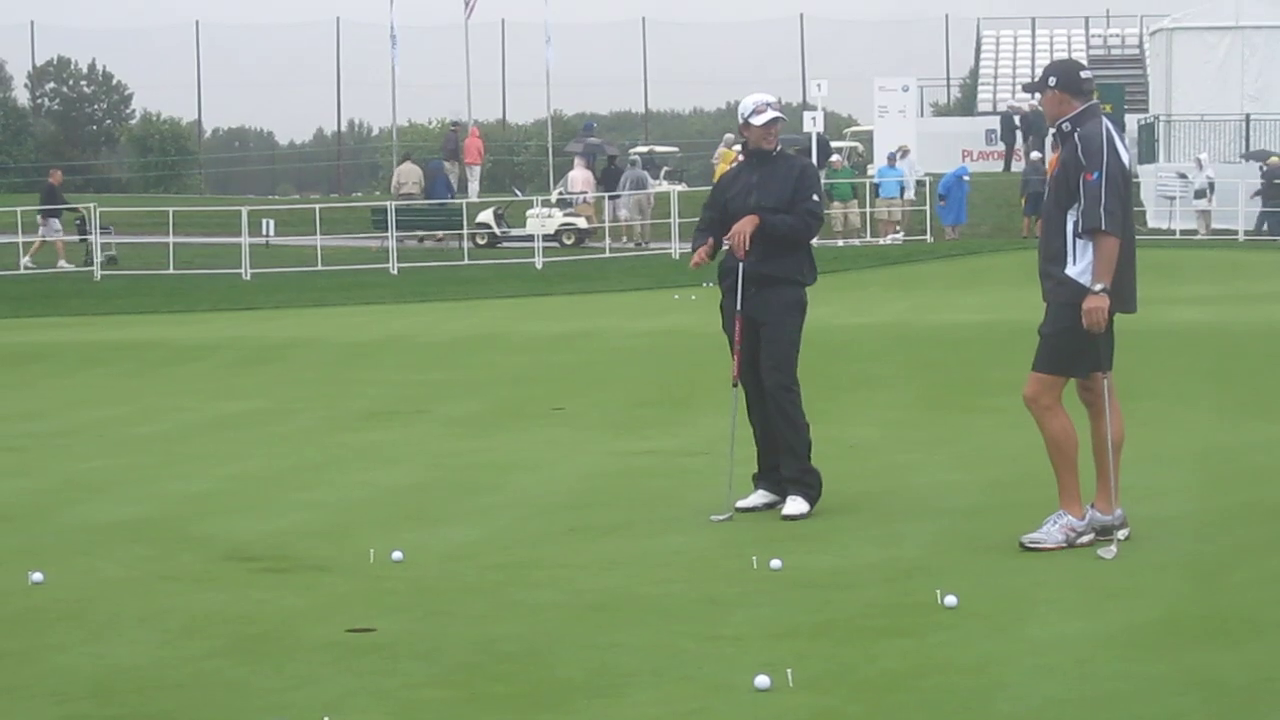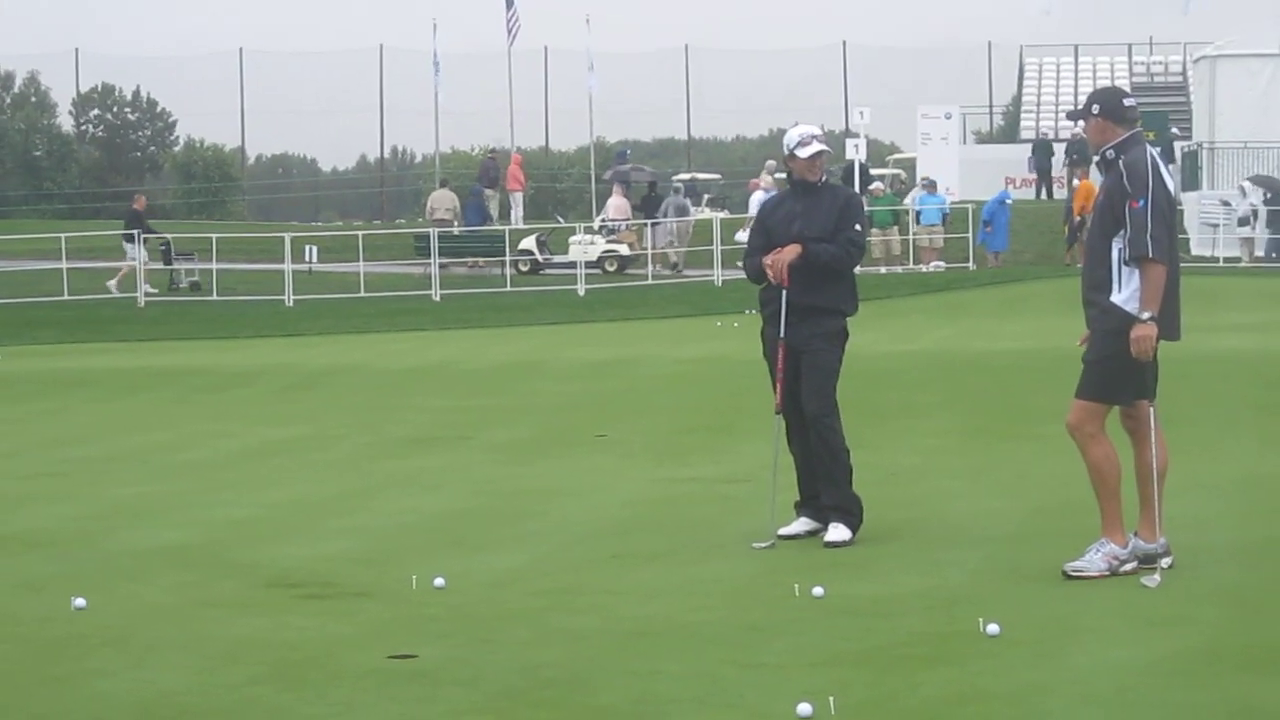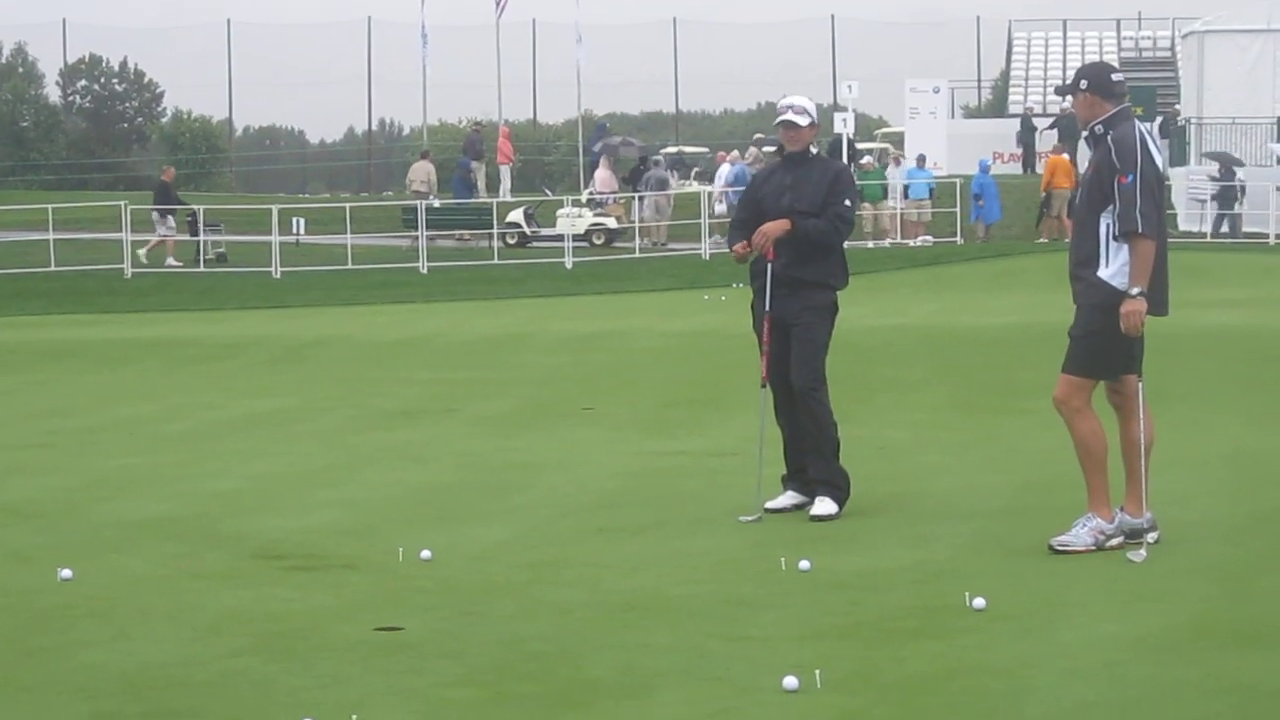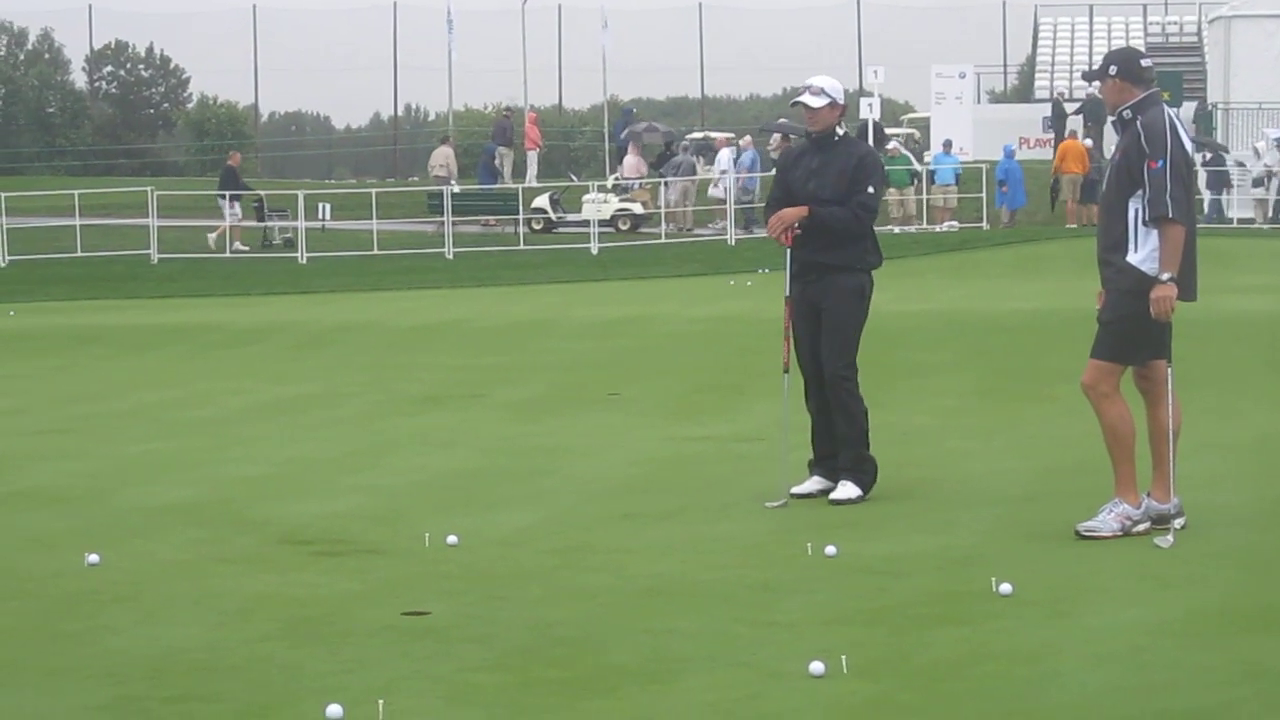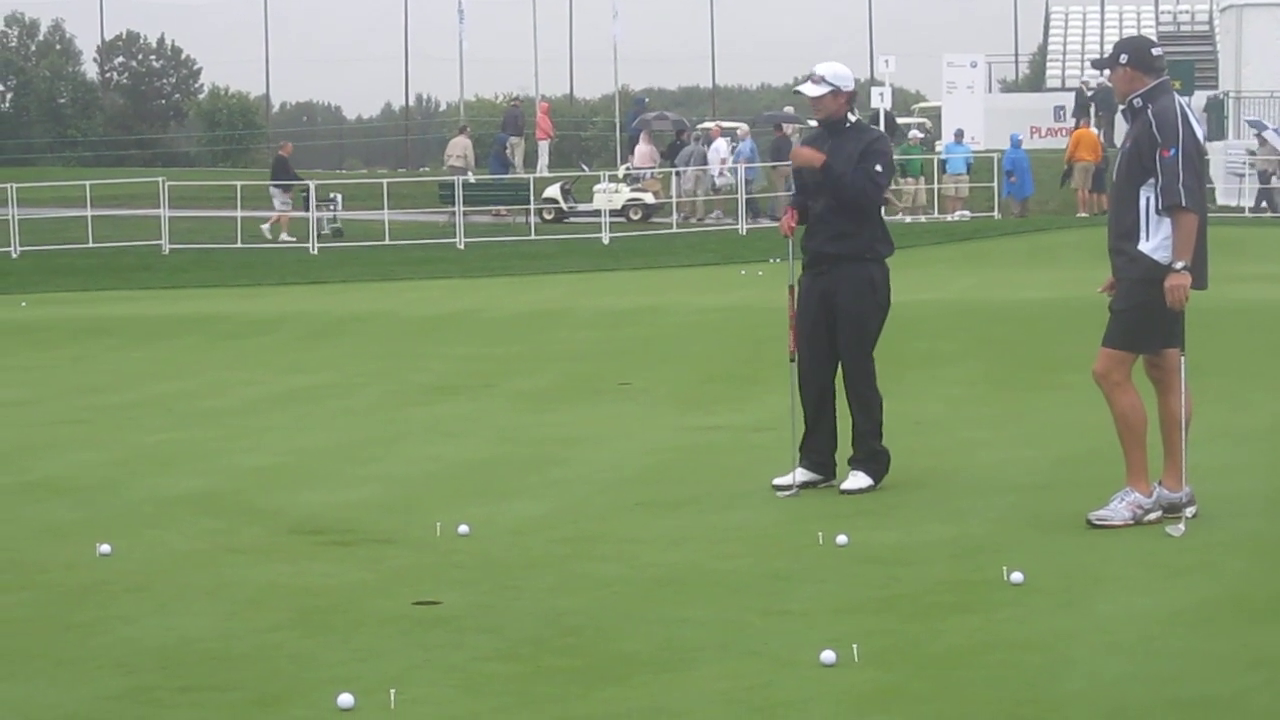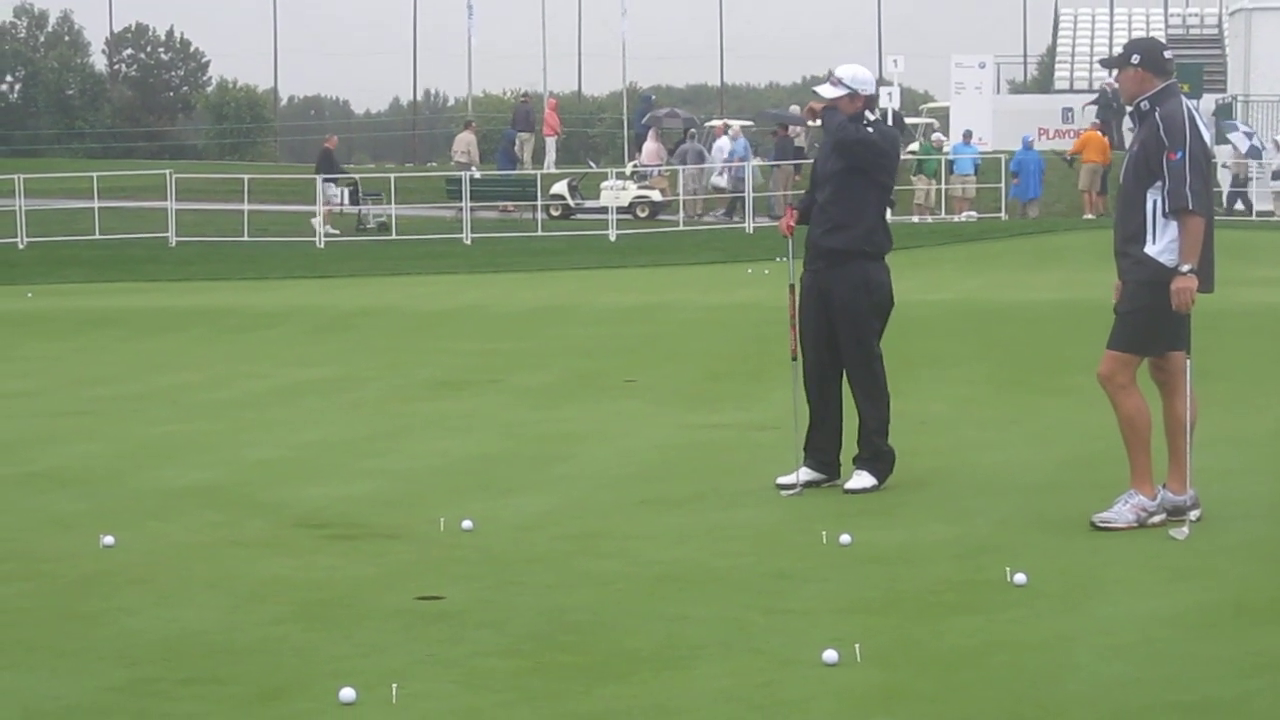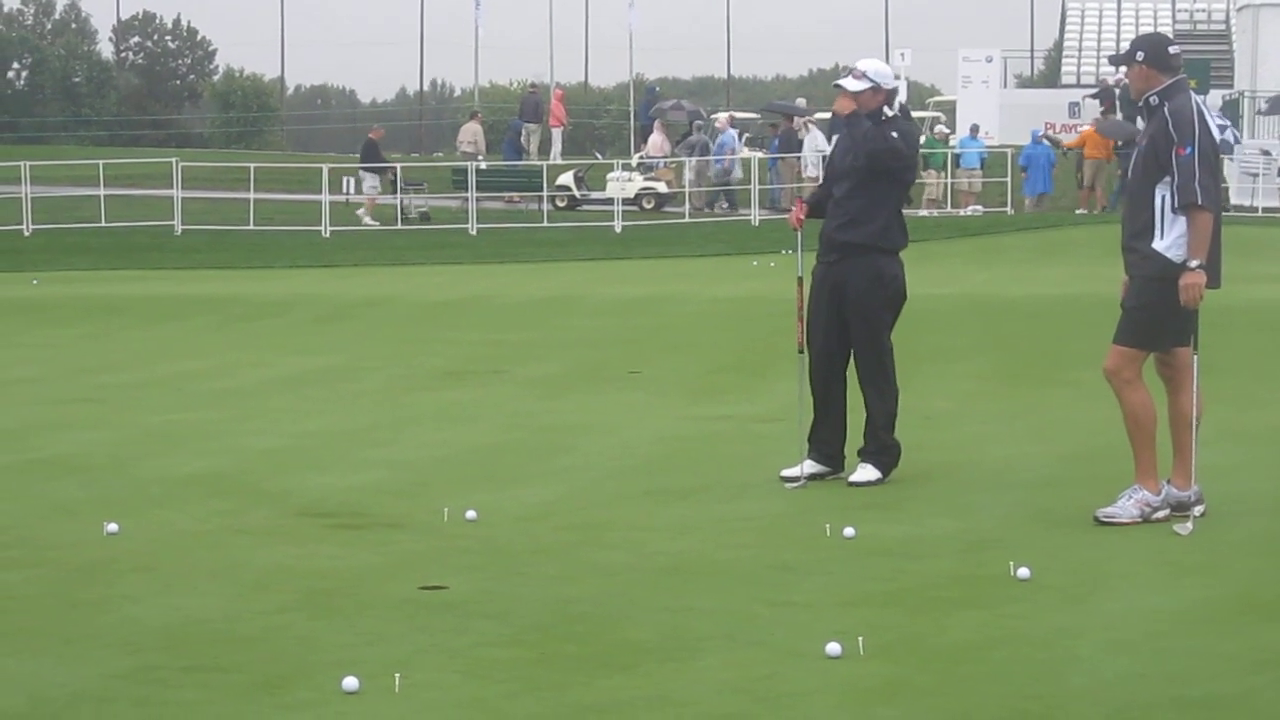
dt=0.7s
person 1, frame 1
left shoulder: (1092, 139)
right shoulder: (1085, 138)
left elbow: (1107, 222)
left wrist: (1099, 289)
left hip: (1083, 291)
right hip: (1080, 288)
left knee: (1040, 395)
right knee: (1094, 392)
left ankle: (1073, 514)
right ankle: (1106, 511)
person 1, frame 2
left shoulder: (1136, 166)
right shoulder: (1127, 165)
left elbow: (1154, 249)
left wrist: (1147, 317)
right wrist: (1103, 318)
left hip: (1130, 319)
right hip: (1122, 317)
left knee: (1084, 422)
right knee: (1137, 421)
left ankle: (1116, 543)
right ankle: (1149, 540)
person 1, frame 3
left shoulder: (1124, 143)
right shoulder: (1115, 141)
left elbow: (1143, 225)
left wrist: (1136, 293)
left hip: (1116, 293)
right hip: (1110, 292)
left knee: (1070, 397)
right knee: (1123, 397)
left ankle: (1102, 518)
right ankle: (1135, 515)
person 1, frame 4
left shoulder: (1154, 128)
right shoulder: (1141, 126)
left elbow: (1172, 210)
left wrist: (1167, 277)
right wrist: (1117, 278)
left hip: (1146, 279)
right hip: (1137, 277)
left knee: (1099, 382)
right knee: (1152, 383)
left ankle: (1129, 504)
right ankle: (1162, 500)
person 1, frame 5
left shoulder: (1166, 116)
right shoulder: (1150, 115)
left elbow: (1185, 198)
left wrist: (1181, 266)
right wrist: (1125, 267)
left hip: (1158, 268)
right hip: (1148, 266)
left knee: (1110, 370)
right knee: (1163, 372)
left ankle: (1140, 493)
right ankle: (1173, 490)
person 1, frame 6
left shoulder: (1173, 119)
right shoulder: (1157, 118)
left elbow: (1192, 201)
left wrist: (1187, 269)
right wrist: (1133, 271)
left hip: (1164, 271)
right hip: (1154, 270)
left knee: (1115, 373)
right knee: (1168, 376)
left ankle: (1145, 495)
right ankle: (1177, 493)
person 1, frame 7
left shoulder: (1183, 114)
right shoulder: (1165, 114)
left elbow: (1200, 196)
left wrist: (1196, 265)
right wrist: (1139, 268)
left hip: (1171, 267)
right hip: (1160, 266)
left knee: (1121, 368)
right knee: (1174, 371)
left ankle: (1149, 491)
right ankle: (1181, 489)
person 2, frame 1
left shoulder: (800, 171)
right shoulder: (730, 179)
left elbow: (807, 223)
right elbow: (707, 227)
left wrist: (759, 220)
right wrist: (703, 247)
left hip: (782, 292)
right hip: (738, 293)
left knee: (779, 384)
right knee: (754, 387)
left ankle: (801, 485)
right ankle: (771, 481)
person 2, frame 2
left shoulder: (844, 200)
right shoulder: (772, 207)
left elbow: (850, 252)
right elbow: (751, 264)
left wrist: (802, 250)
right wrist: (765, 262)
left hip: (823, 322)
right hip: (778, 323)
left knee: (819, 411)
right knee: (794, 416)
left ankle: (842, 512)
right ankle: (813, 508)
person 2, frame 3
left shoulder: (835, 174)
right shoulder: (764, 178)
left elbow: (838, 228)
right elbow: (740, 225)
left wrist: (790, 225)
right wrist: (740, 245)
left hip: (813, 295)
right hip: (769, 295)
left knee: (808, 385)
right knee: (782, 389)
left ankle: (830, 486)
right ankle: (799, 482)
person 2, frame 4
left shoulder: (862, 157)
right shoulder: (794, 158)
left elbow: (861, 215)
right elbow: (774, 205)
left wrist: (807, 213)
right wrist: (779, 223)
left hip: (846, 277)
right hip: (805, 277)
left knee: (838, 372)
right knee: (813, 376)
left ankle: (857, 471)
right ankle: (826, 467)
person 2, frame 5
left shoulder: (872, 142)
right shoulder: (812, 141)
left elbow: (869, 193)
left wrist: (824, 163)
right wrist: (794, 213)
left hip: (859, 269)
right hip: (817, 268)
left knee: (857, 368)
right knee: (812, 369)
left ankle: (869, 463)
right ankle: (816, 462)
person 2, frame 6
left shoulder: (882, 139)
right shoulder: (832, 139)
left elbow: (848, 138)
left wrist: (827, 113)
right wrist: (797, 212)
left hip: (859, 270)
right hip: (820, 265)
left knee: (863, 367)
right knee: (818, 368)
left ankle: (873, 462)
right ankle: (820, 460)
person 2, frame 7
left shoulder: (901, 132)
right shoulder: (850, 134)
left elbow: (879, 153)
left wrist: (852, 115)
right wrist: (809, 206)
left hip: (873, 264)
right hip: (833, 259)
left knee: (873, 361)
right knee: (824, 358)
left ankle: (879, 455)
right ankle: (824, 453)
